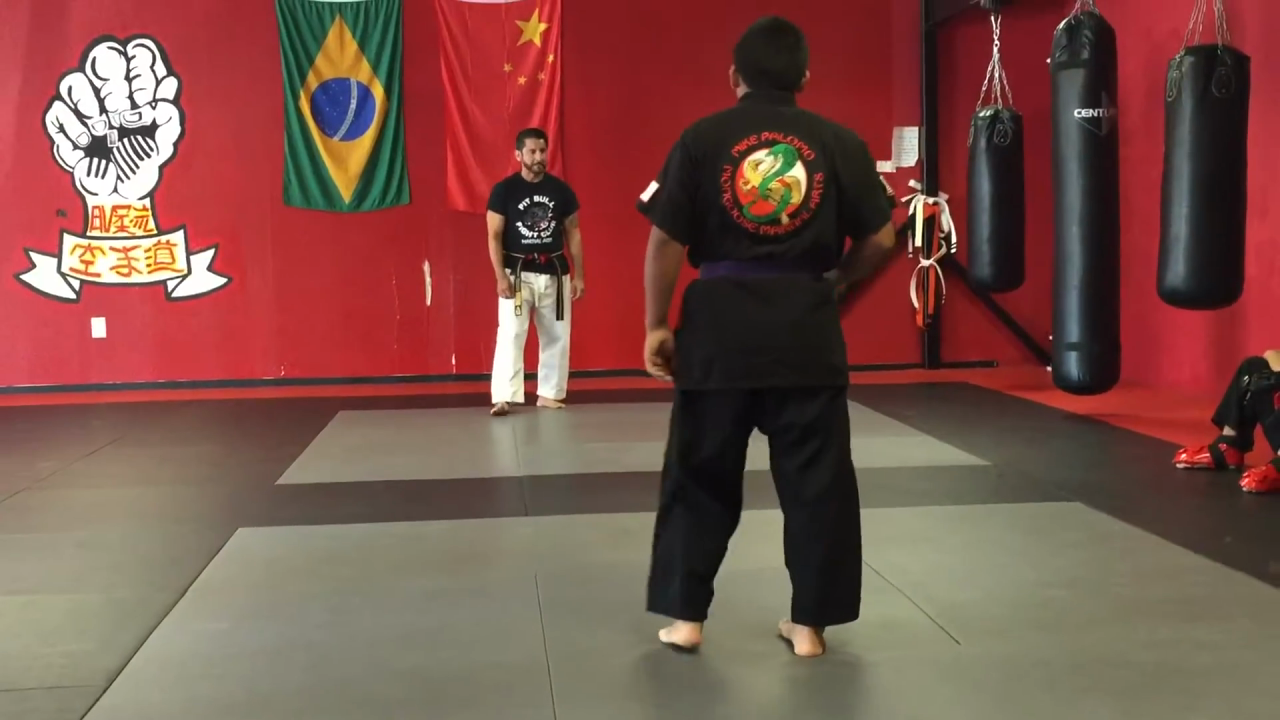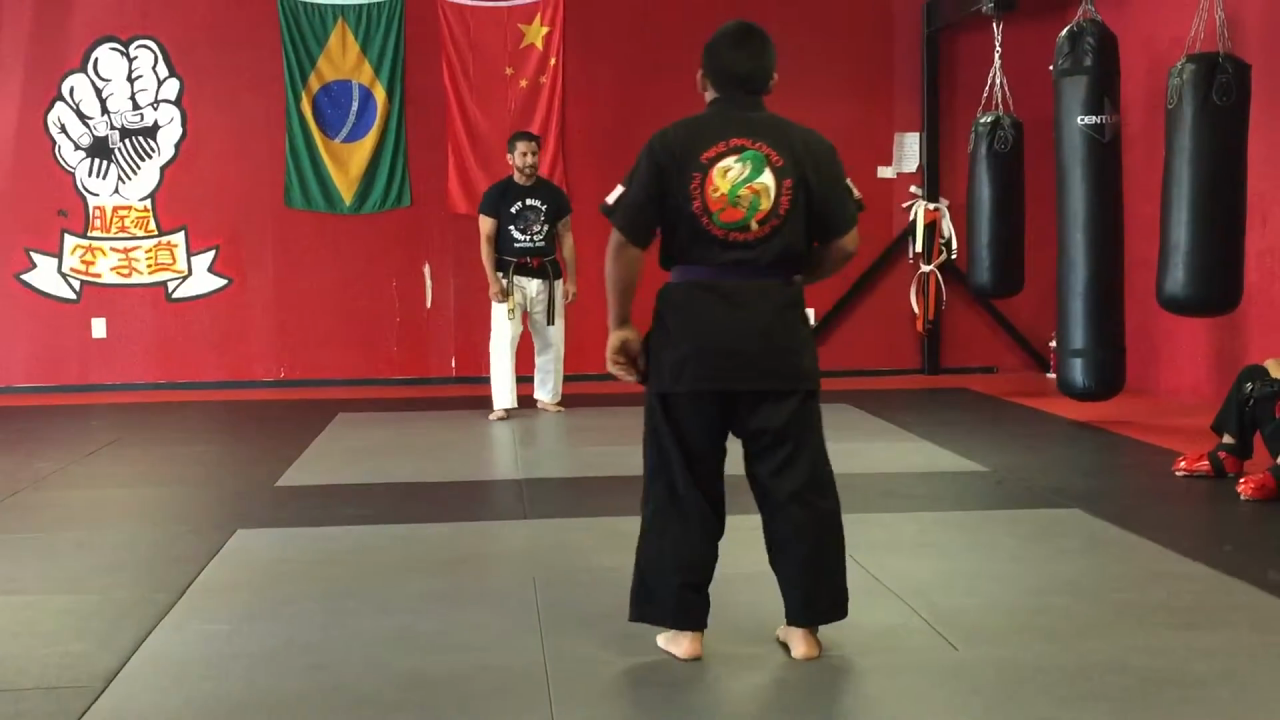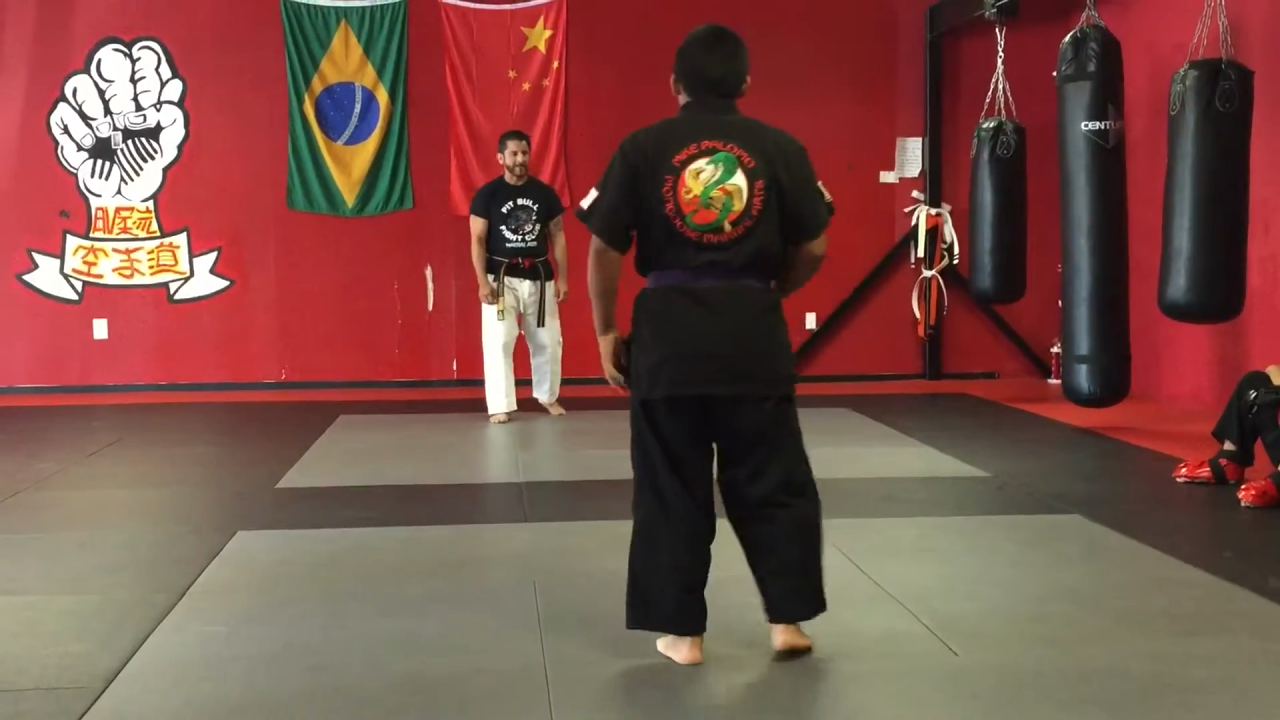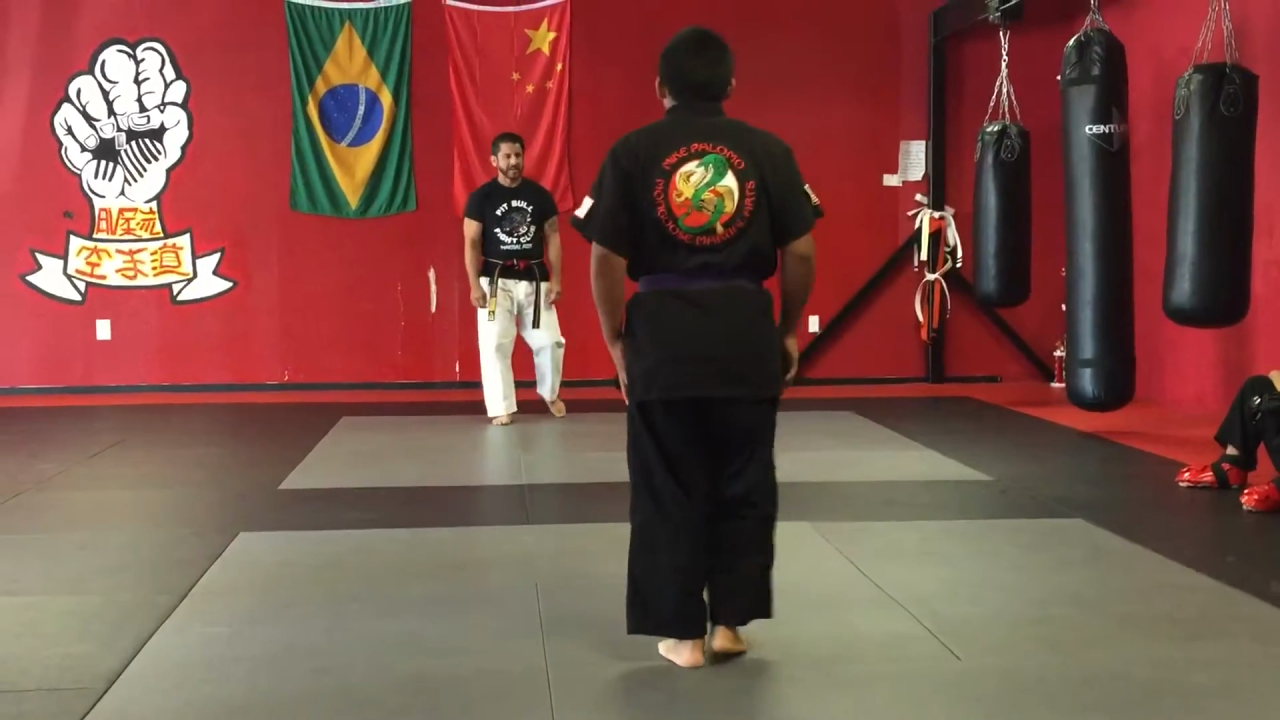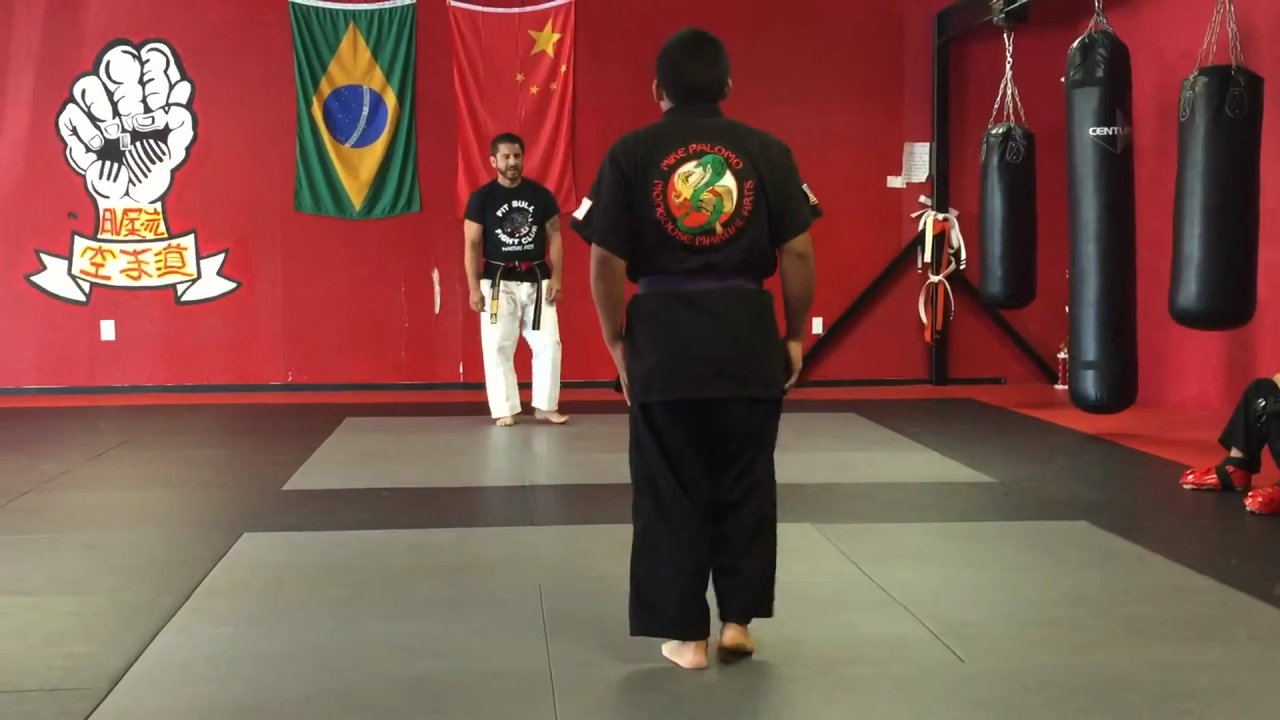
dt=0.2s
person 1, frame 1
left shoulder: (701, 138)
right shoulder: (839, 142)
left elbow: (664, 240)
right elbow: (879, 240)
left wrist: (656, 325)
left hip: (717, 320)
right hip: (805, 324)
left knee: (700, 478)
right knee: (818, 479)
left ankle: (685, 615)
right ankle: (811, 622)
person 1, frame 2
left shoulder: (670, 144)
right shoulder: (808, 146)
left elbow: (624, 243)
right elbow: (844, 244)
left wrist: (619, 325)
left hip: (689, 327)
right hip: (776, 328)
left knee: (683, 485)
right knee: (797, 482)
left ankle: (683, 626)
right ankle: (805, 624)
person 1, frame 3
left shoulder: (643, 147)
right shoulder: (781, 148)
left elbow: (604, 250)
right elbow: (812, 251)
left wrist: (608, 330)
left hip: (668, 330)
right hip: (754, 331)
left knee: (671, 488)
right knee: (774, 482)
left ankle: (682, 630)
right ankle: (788, 619)
person 1, frame 4
left shoulder: (633, 152)
right shoulder: (768, 150)
left elbow: (605, 259)
right elbow: (800, 253)
left wrist: (617, 339)
right wrist: (788, 331)
left hip: (662, 335)
right hip: (746, 332)
left knee: (668, 489)
right knee: (745, 488)
left ankle: (683, 633)
right ankle: (729, 622)
person 1, frame 5
left shoulder: (631, 153)
right shoulder: (766, 151)
left elbow: (605, 260)
right elbow: (798, 254)
left wrist: (617, 341)
right wrist: (795, 335)
left hip: (663, 337)
right hip: (748, 333)
left knee: (669, 491)
right knee: (746, 486)
left ankle: (686, 634)
right ankle: (738, 618)
person 2, frame 1
left shoulder: (561, 190)
right shoulder: (504, 190)
left elbow: (573, 233)
right elbow: (494, 236)
left wrist: (578, 274)
right wrist: (501, 276)
left hip: (554, 272)
right hip: (517, 272)
left knee: (556, 336)
right knee: (510, 334)
left ankle: (549, 393)
right ankle: (504, 398)
person 2, frame 2
left shoulder: (553, 193)
right shoulder: (496, 194)
left elbow: (565, 237)
right elbow: (487, 240)
left wrist: (571, 278)
right wrist: (493, 280)
left hip: (547, 275)
right hip: (509, 276)
left knee: (551, 340)
right knee: (504, 339)
left ankle: (548, 397)
right ankle: (502, 404)
person 2, frame 3
left shoulder: (545, 193)
right shoulder: (487, 194)
left elbow: (558, 237)
right elbow: (478, 240)
left wrist: (562, 277)
right wrist: (483, 281)
left hip: (539, 276)
right hip: (501, 277)
left knee: (548, 341)
right knee: (498, 343)
left ankle: (547, 396)
right ankle: (501, 407)
person 2, frame 4
left shoulder: (540, 194)
right shoulder: (481, 197)
left elbow: (553, 237)
right elbow: (471, 243)
left wrist: (555, 278)
right wrist: (475, 284)
left hip: (535, 278)
right hip: (496, 280)
left knee: (549, 342)
right knee: (495, 345)
left ankle: (549, 393)
right ankle: (501, 409)
person 2, frame 5
left shoulder: (540, 194)
right shoulder: (481, 198)
left elbow: (554, 236)
right elbow: (472, 245)
left wrist: (556, 277)
right wrist: (473, 288)
left hip: (536, 279)
right hip: (498, 281)
left knee: (548, 344)
right knee: (498, 347)
left ankle: (547, 406)
right ankle: (505, 409)
